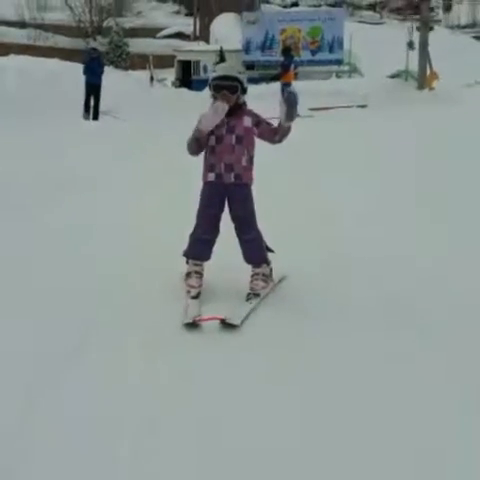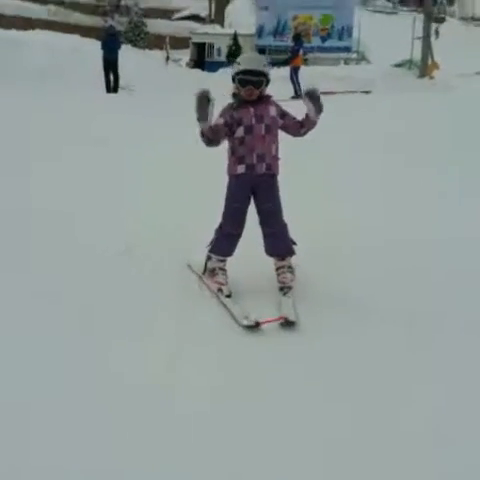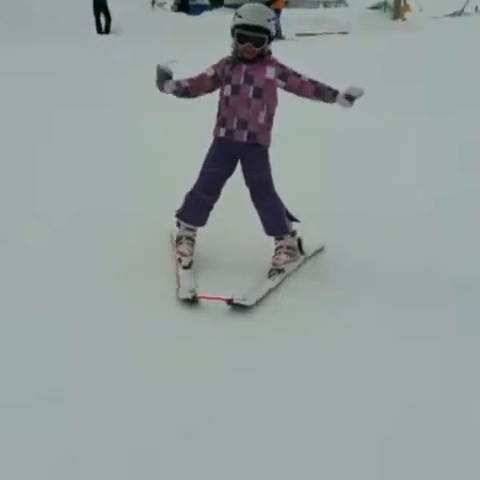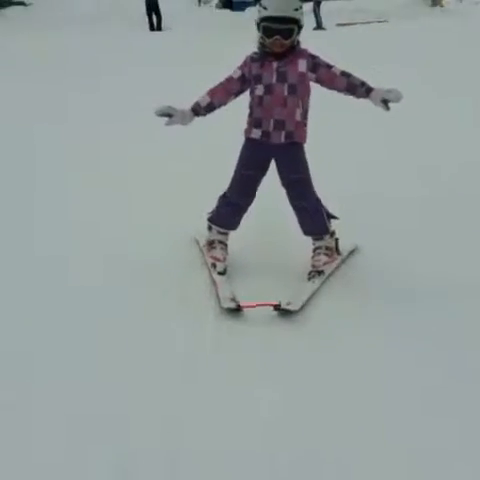
dt=1s
person 1, frame 1
left shoulder: (249, 118)
right shoulder: (210, 118)
left elbow: (275, 136)
right elbow: (193, 149)
left wrist: (286, 119)
right wrist: (204, 126)
left hip: (240, 182)
right hip: (213, 181)
left knee: (247, 227)
right knee: (205, 226)
left ankle: (261, 269)
right ankle: (194, 268)
person 1, frame 2
left shoulder: (272, 108)
right shoulder: (231, 111)
left elbow: (298, 129)
right elbow: (212, 139)
left wrist: (313, 114)
right wrist: (204, 120)
left hip: (267, 175)
right hip: (239, 175)
left knee: (273, 221)
right knee: (232, 222)
left ankle: (284, 263)
right ankle: (215, 264)
person 1, frame 3
left shoulder: (274, 69)
right shoulder: (226, 66)
left elbow: (304, 85)
right elbow: (197, 86)
left wrist: (338, 96)
right wrist: (170, 85)
left hip: (256, 143)
right hip: (224, 139)
left knee: (263, 193)
right knee: (205, 188)
left ankle: (286, 241)
right ankle: (185, 233)
person 1, frame 4
left shoulder: (305, 61)
right shoulder: (253, 63)
left elbow: (337, 77)
right elbow: (225, 89)
left wrist: (372, 93)
right wrist: (191, 112)
left hip: (290, 141)
right hip: (256, 139)
left knee: (302, 193)
right knee: (239, 191)
left ankle: (325, 241)
right ankle: (216, 236)
